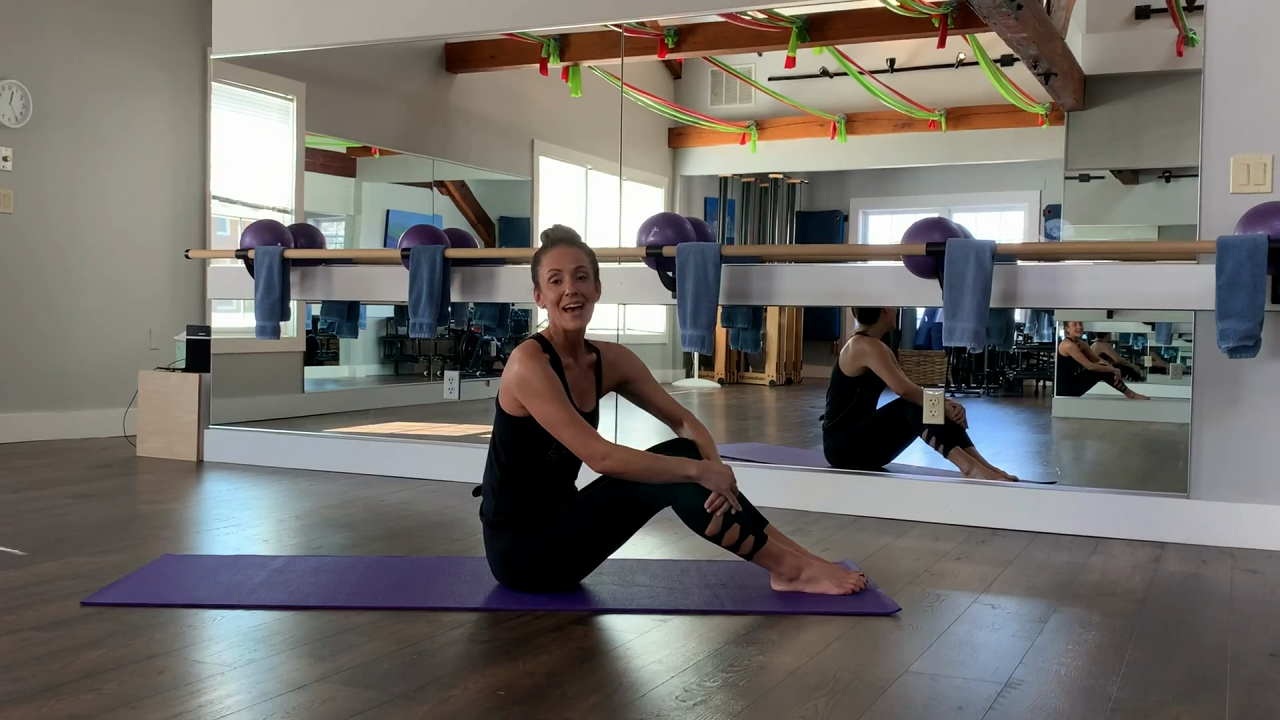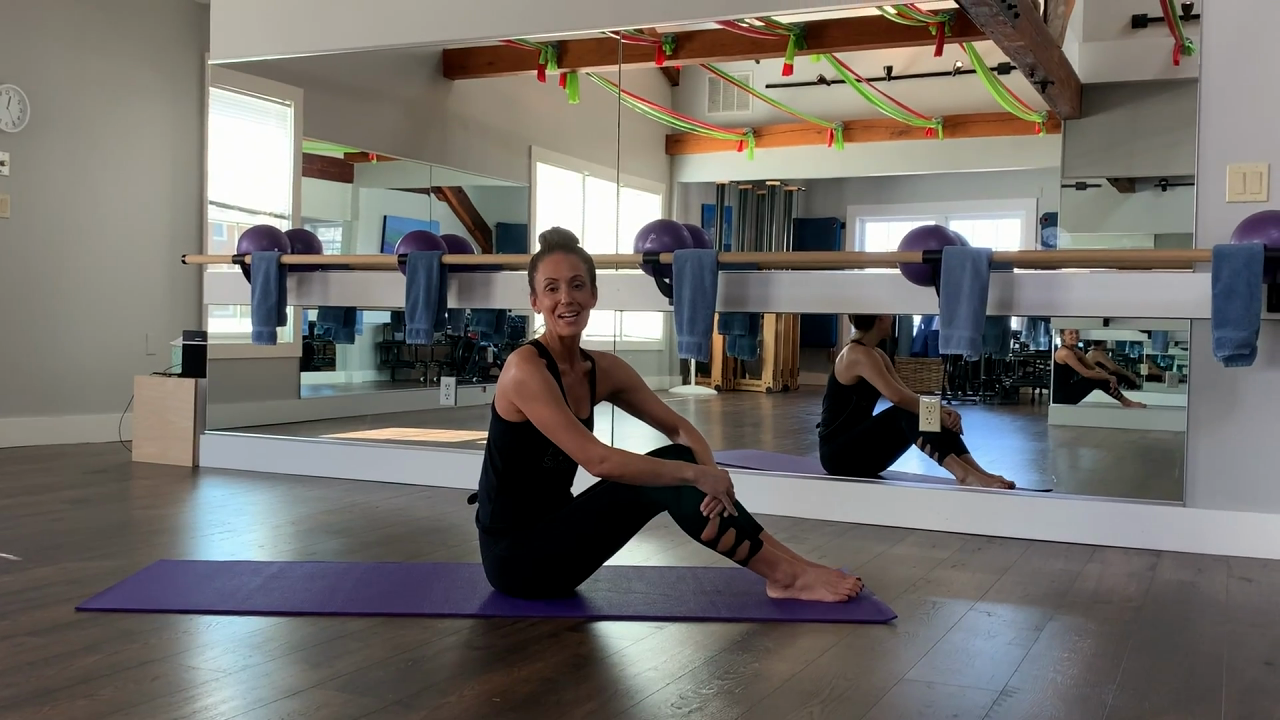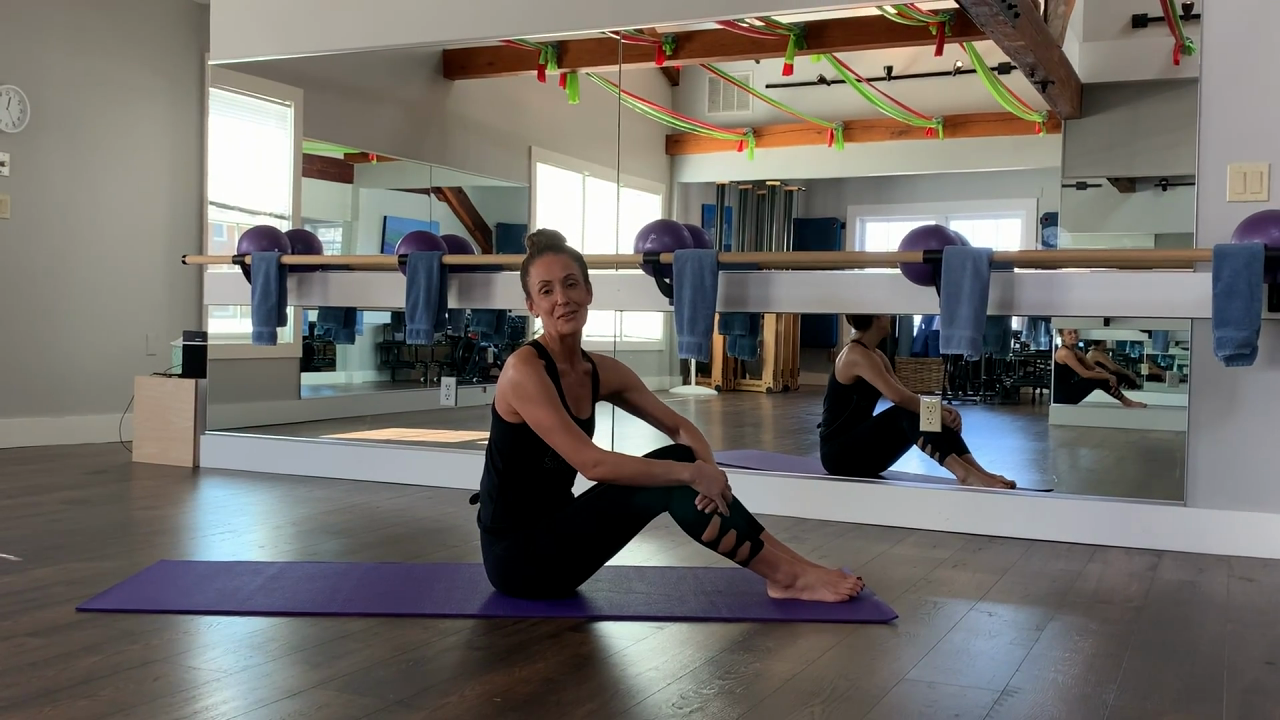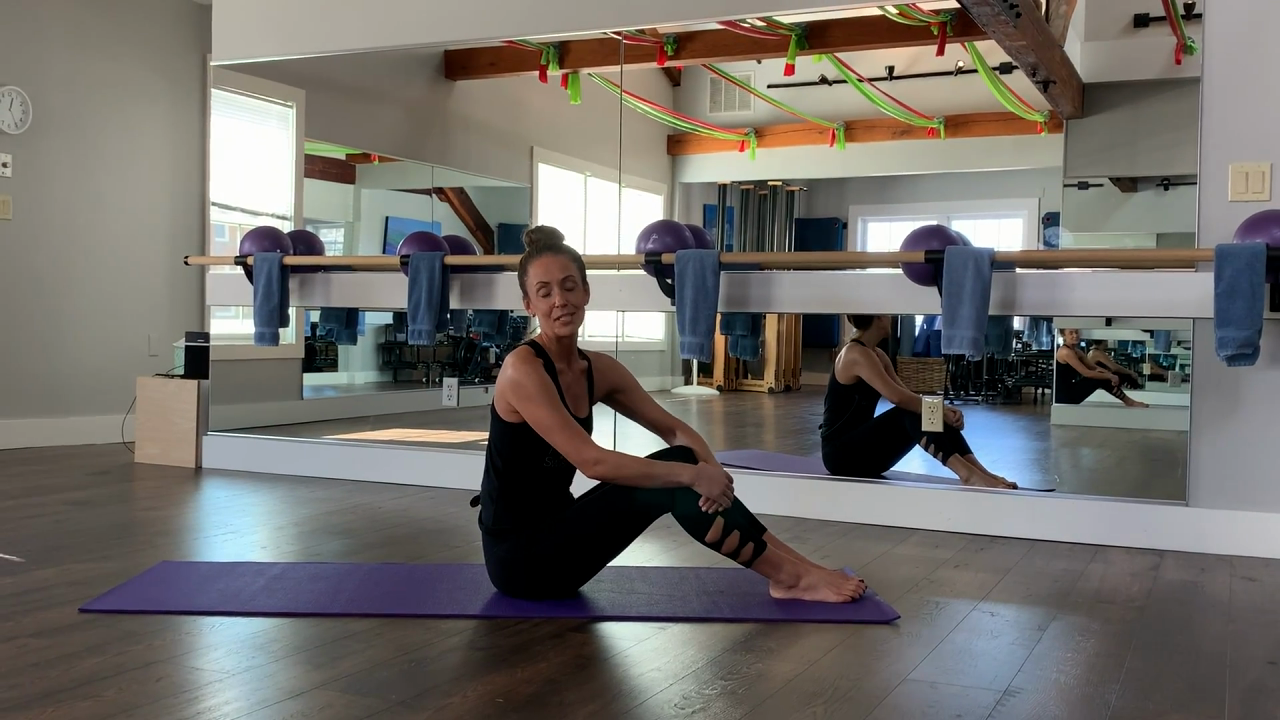
dt=0.5s
person 1, frame 1
left shoulder: (611, 360)
right shoulder: (530, 363)
left elbow: (682, 420)
right elbow: (600, 456)
left wrist: (713, 466)
right wrist: (699, 471)
left hip: (555, 527)
right hip: (520, 549)
left knee: (681, 459)
right knee: (676, 469)
left ankle: (794, 561)
right ankle: (792, 568)
person 1, frame 2
left shoulder: (603, 369)
right shoulder: (526, 368)
left elbow: (678, 429)
right elbow: (598, 460)
left wrist: (709, 472)
right wrist: (696, 475)
left hip: (551, 532)
right hip: (516, 554)
left knee: (676, 465)
right knee: (668, 479)
left ankle: (787, 568)
right ankle: (787, 575)
person 1, frame 3
left shoulder: (602, 371)
right shoulder: (525, 370)
left elbow: (679, 427)
right elbow: (592, 463)
left wrist: (707, 467)
right wrist: (689, 474)
left hip: (552, 533)
right hip: (517, 555)
left knee: (678, 466)
right knee: (674, 473)
left ankle: (788, 568)
right ankle: (789, 576)
person 1, frame 4
left shoulder: (598, 369)
right shoulder: (523, 368)
left elbow: (673, 429)
right elbow: (593, 461)
left wrist: (709, 465)
right wrist: (690, 475)
left hip: (553, 531)
right hip: (519, 556)
left knee: (679, 465)
right knee: (675, 479)
left ankle: (791, 568)
right ankle: (791, 576)
person 2, frame 1
left shoulder: (879, 348)
right shoulder: (865, 346)
left elbow: (912, 389)
right elbow: (903, 389)
left wrist: (945, 404)
right wrist: (942, 406)
left hip: (866, 441)
right hip: (842, 446)
right knee: (913, 407)
left ankle: (982, 466)
right ankle: (970, 467)
person 2, frame 2
left shoulder: (876, 354)
right shoulder: (858, 354)
left elbow: (908, 394)
right elbow: (898, 397)
left wrist: (940, 410)
left hip: (861, 449)
right hip: (838, 453)
left knee: (916, 411)
right knee: (908, 414)
left ankle: (977, 472)
right ankle: (966, 475)
person 2, frame 3
left shoulder: (876, 356)
right shoulder: (857, 355)
left elbow: (906, 395)
right elbow: (898, 397)
left wrist: (940, 410)
right wrist: (938, 412)
left hip: (862, 449)
right hip: (838, 452)
left knee: (919, 413)
right knee: (908, 414)
left ankle: (978, 472)
right ankle: (965, 474)
person 2, frame 4
left shoulder: (877, 355)
right shoulder: (857, 354)
left elbow: (907, 395)
right elbow: (897, 397)
left wrist: (942, 410)
right wrist: (940, 413)
left hip: (864, 449)
right hip: (840, 452)
left knee: (922, 413)
right knee: (912, 414)
left ankle: (981, 473)
right ankle: (969, 474)
